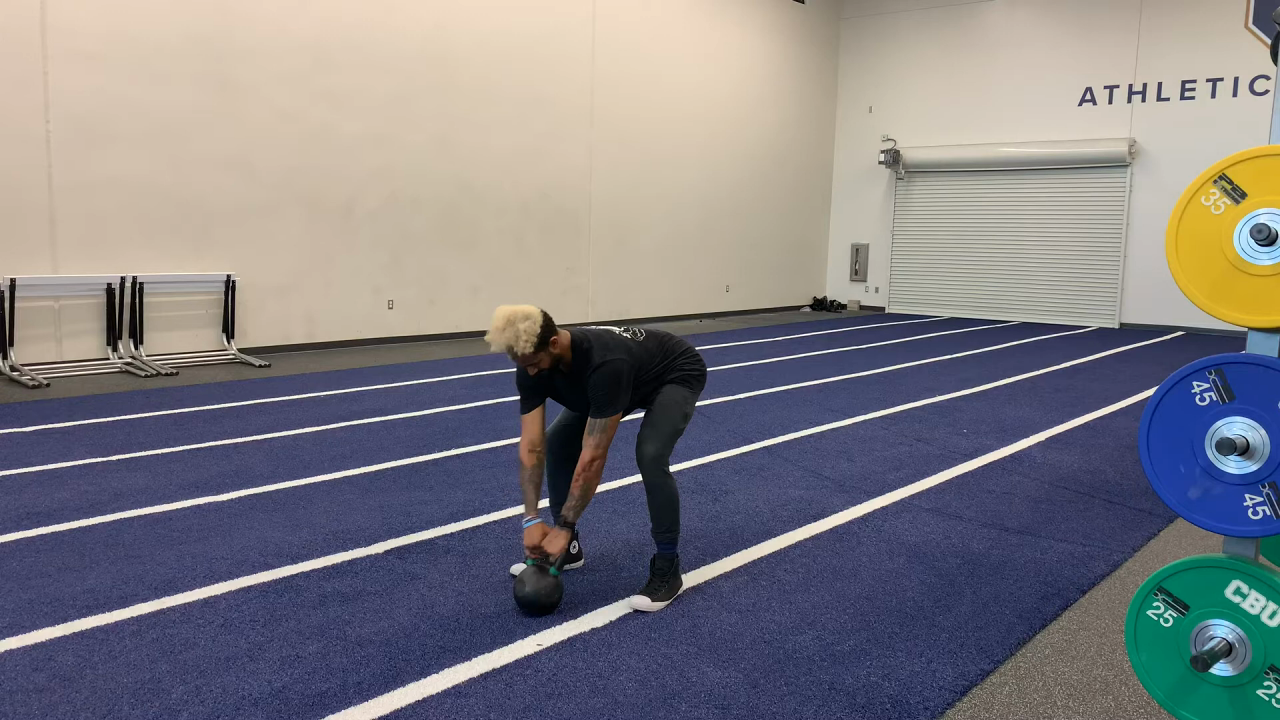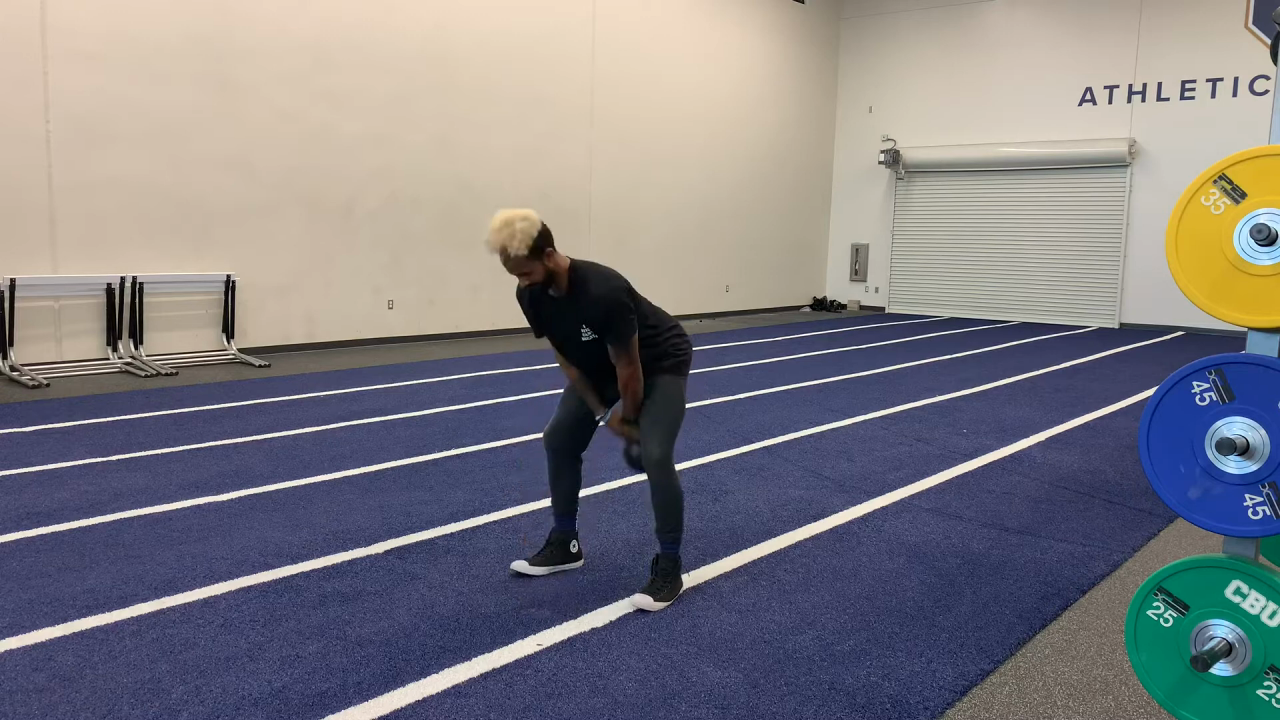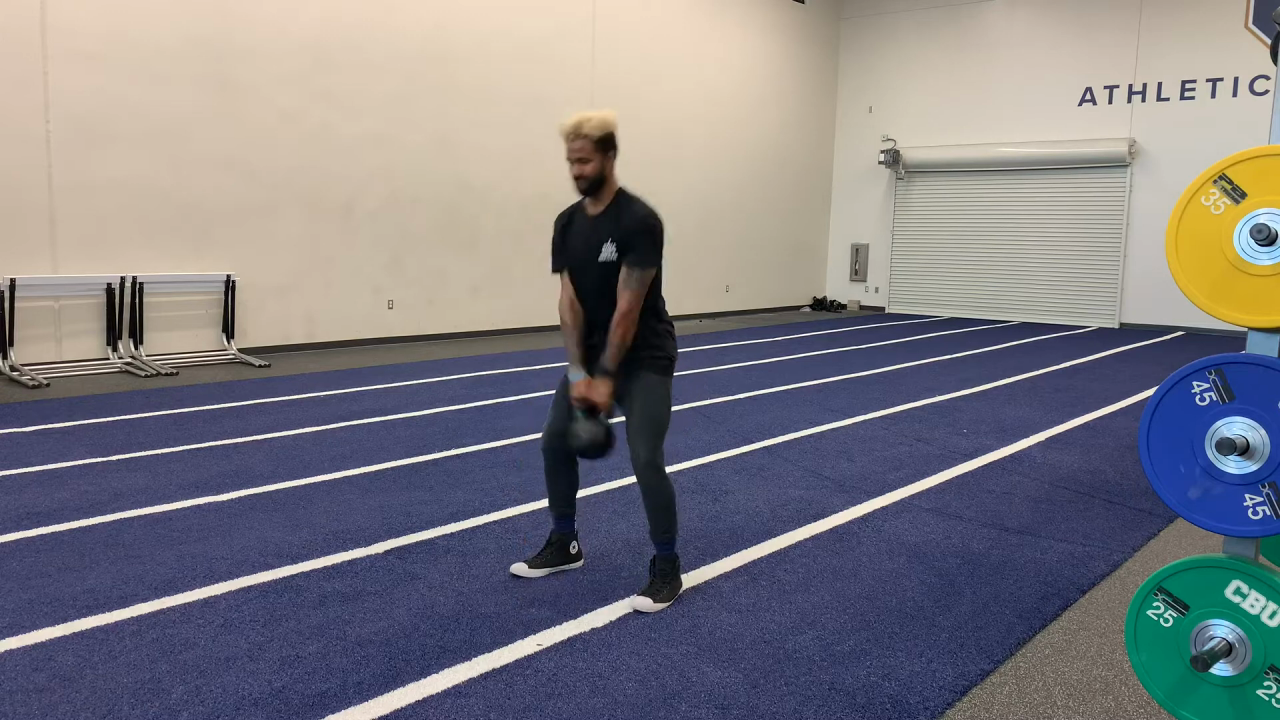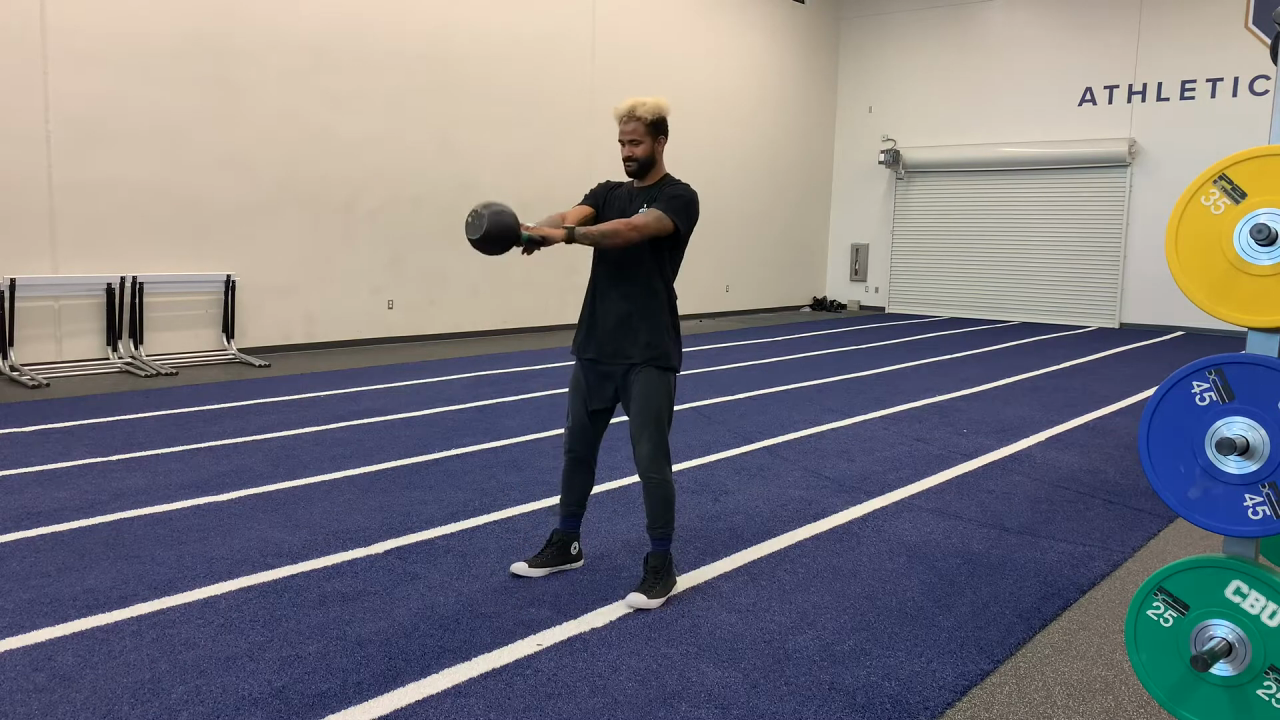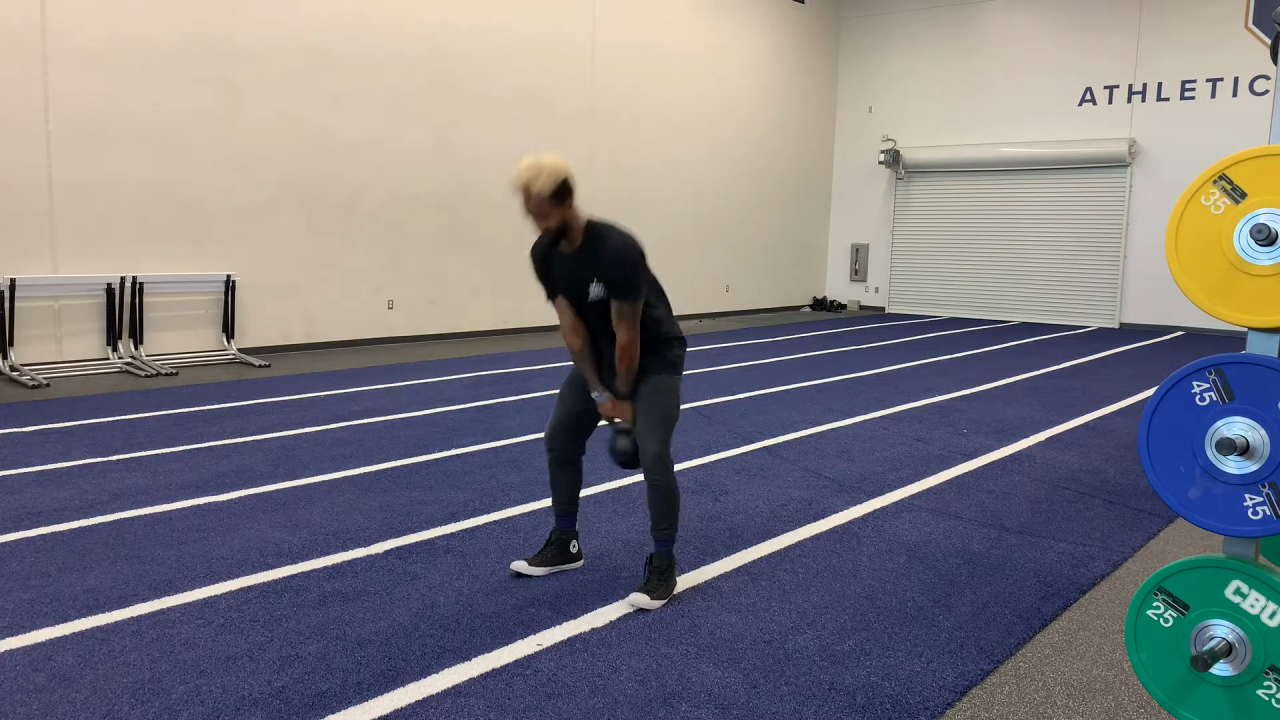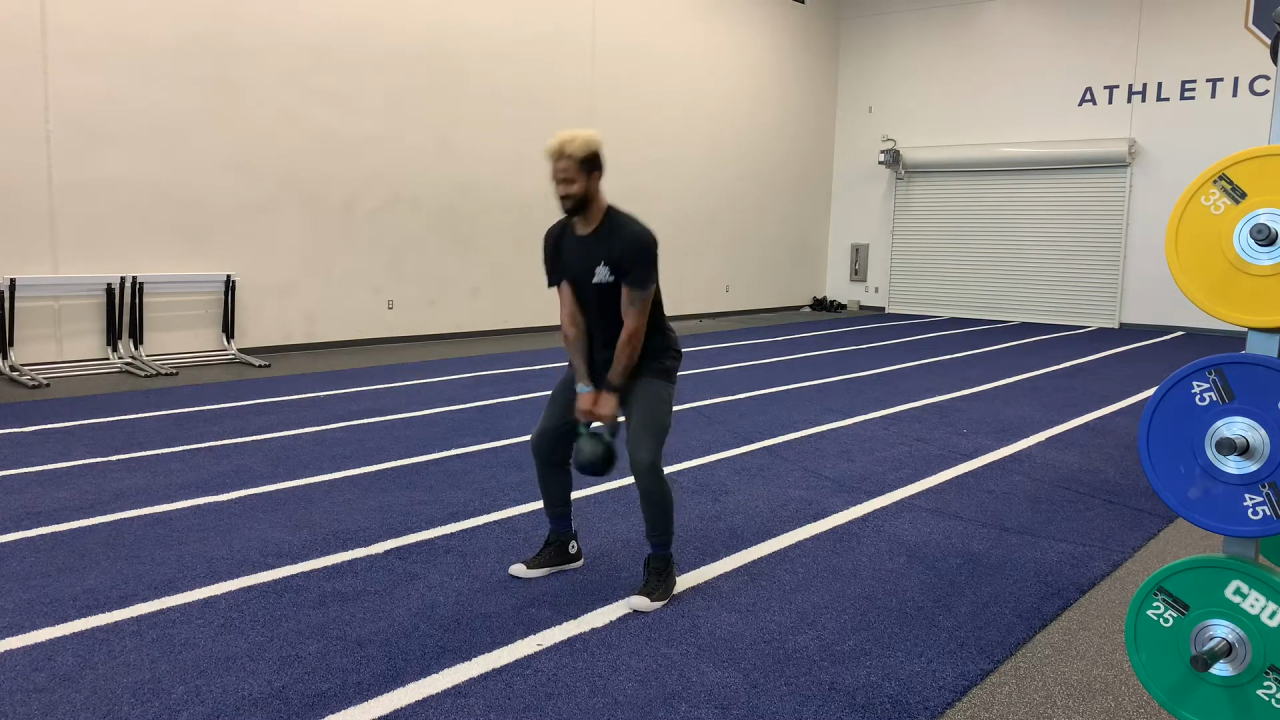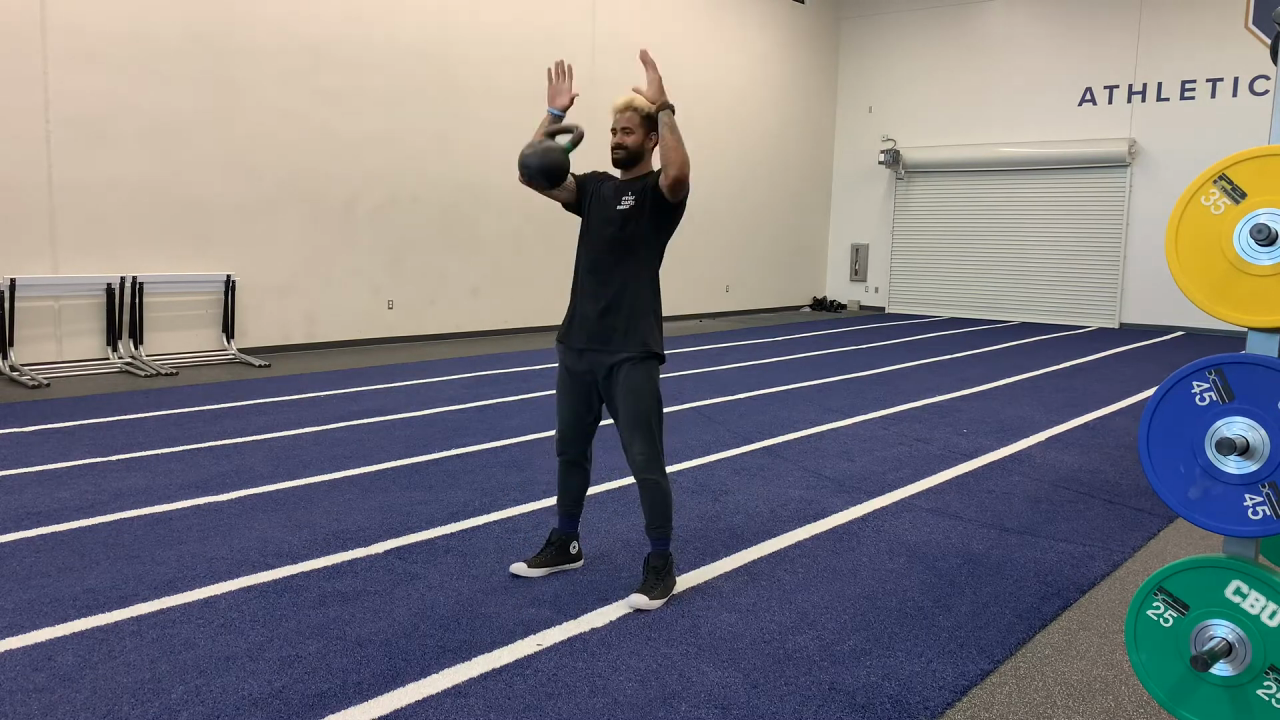
dt=0.5s
person 1, frame 1
left shoulder: (605, 364)
right shoulder: (533, 366)
left elbow: (593, 457)
right elbow: (531, 448)
left wrist: (565, 526)
right wrist: (532, 520)
left hip: (677, 375)
right hip: (634, 376)
left knee: (650, 454)
right knee: (557, 442)
left ankle: (667, 569)
right ankle: (567, 548)
person 1, frame 2
left shoulder: (603, 292)
right shoulder: (530, 294)
left elbow: (628, 370)
right elbow: (566, 360)
left wrist: (628, 418)
right wrist: (602, 413)
left hip: (661, 364)
right hip: (599, 362)
left knee: (654, 456)
right knee: (558, 439)
left ankle: (669, 567)
right ankle: (565, 543)
person 1, frame 3
left shoulder: (638, 221)
right shoulder: (567, 222)
left elbow: (630, 307)
right elbow: (570, 299)
left wrist: (608, 376)
right wrist: (577, 370)
left hip: (644, 360)
right hip: (590, 356)
left knee: (645, 459)
right knee: (555, 443)
left ankle: (667, 568)
right ankle: (564, 544)
person 1, frame 4
left shoulder: (679, 197)
right shoulder: (608, 192)
left elbow: (632, 230)
right elbow: (572, 217)
left wrist: (566, 235)
right wrist: (538, 229)
left hip: (649, 354)
right hip: (595, 347)
left knee: (650, 459)
right knee: (577, 448)
left ankle: (660, 565)
right ankle: (566, 544)
person 1, frame 5
left shoulder: (617, 249)
right shoulder: (544, 254)
left elbow: (628, 335)
right elbow: (571, 327)
left wrist: (625, 396)
right wrist: (598, 391)
left hip: (656, 356)
right hip: (599, 354)
left knee: (653, 454)
right knee: (559, 439)
left ankle: (662, 568)
right ankle: (564, 545)
person 1, frame 6
left shoulder: (632, 238)
right shoulder: (557, 238)
left elbow: (635, 327)
right elbow: (571, 318)
left wrist: (613, 392)
right wrist: (585, 387)
left hip: (648, 364)
right hip: (595, 358)
left knee: (644, 459)
right knee: (546, 442)
left ankle: (661, 565)
right ankle: (563, 545)
person 1, frame 7
left shoulder: (659, 190)
right shoulder: (593, 187)
left elbow: (679, 172)
right elbow: (533, 175)
left wrist: (661, 106)
right wrist: (555, 112)
left hip: (630, 351)
right hip: (577, 346)
left knee: (644, 458)
right knee: (570, 449)
left ankle: (661, 565)
right ankle: (565, 543)
